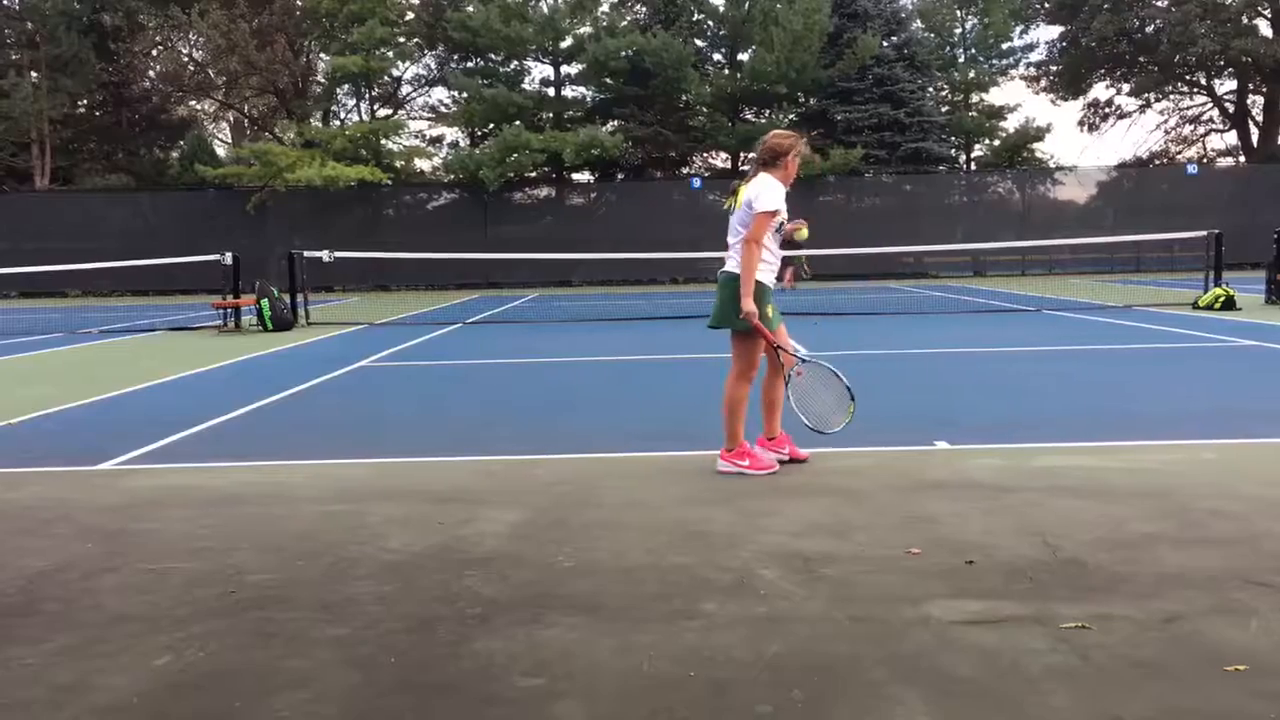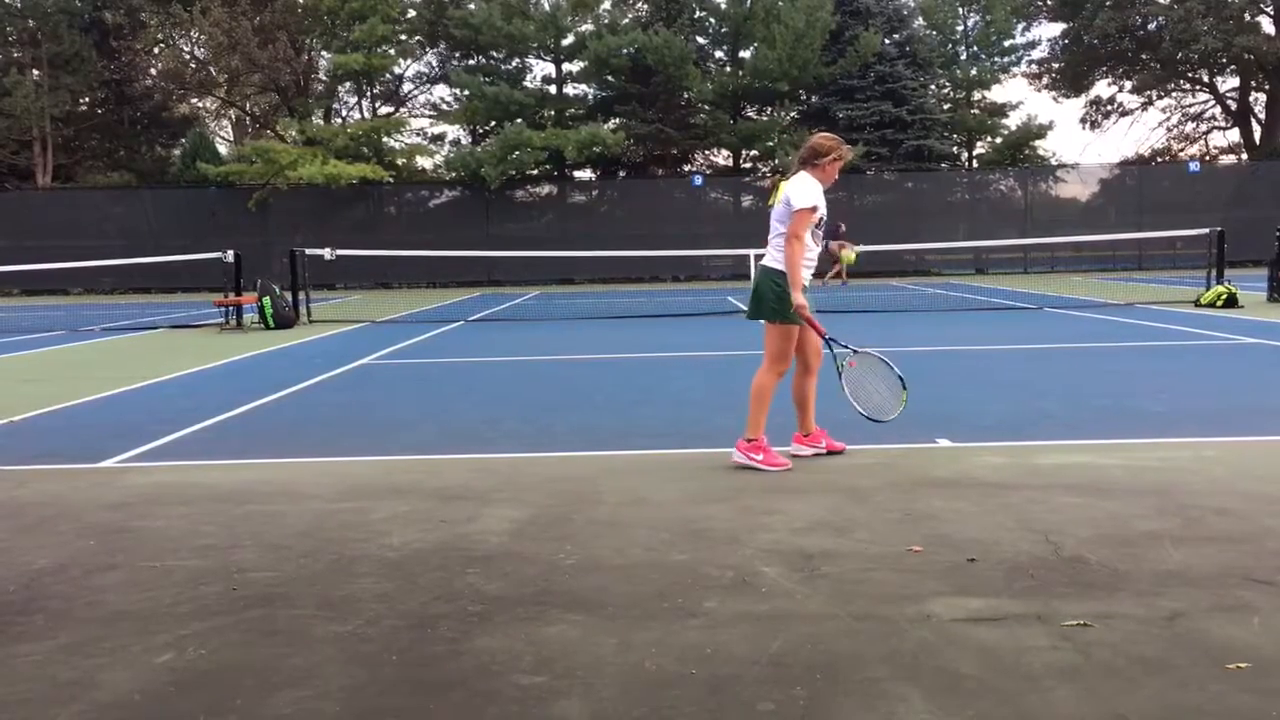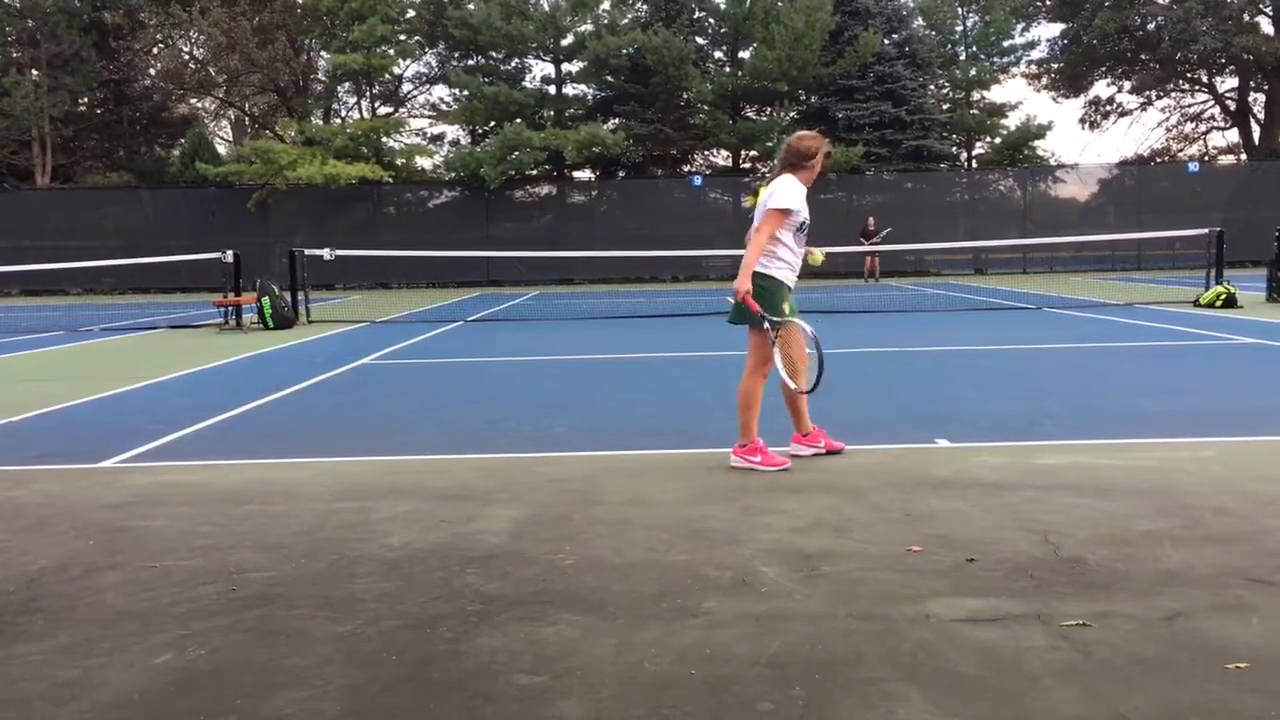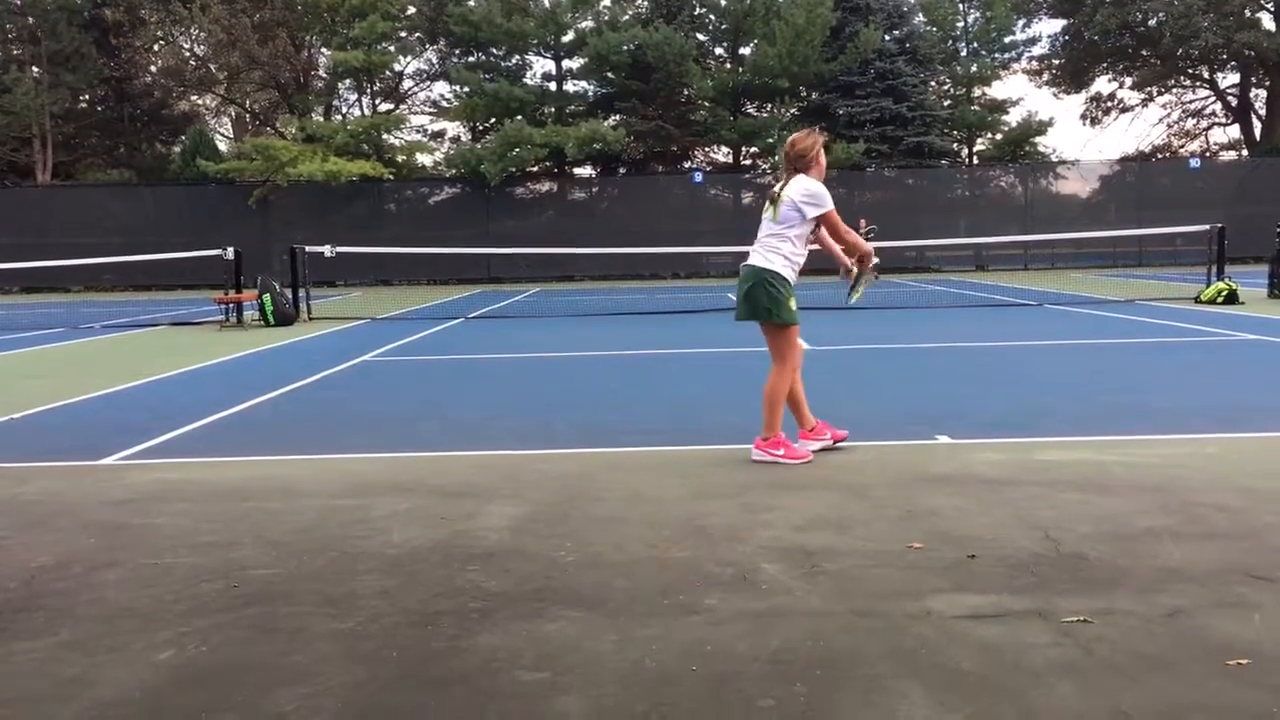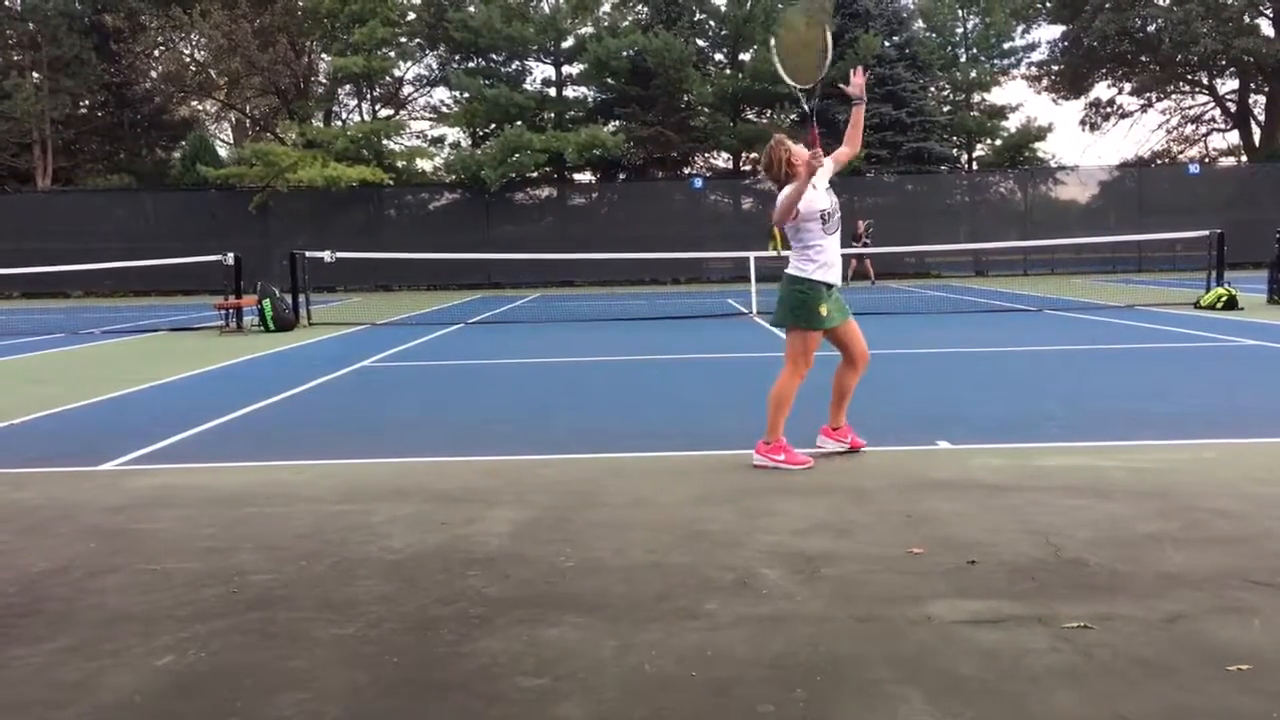
dt=1s
person 1, frame 1
left shoulder: (754, 186)
right shoulder: (770, 187)
right elbow: (751, 243)
left wrist: (783, 233)
right wrist: (747, 296)
left hip: (754, 288)
right hip: (750, 289)
left knee: (783, 359)
right knee: (745, 372)
left ankle: (772, 439)
right ankle: (732, 452)
person 1, frame 2
left shoulder: (799, 184)
right shoulder: (808, 186)
right elbow: (794, 240)
right wrist: (796, 291)
left hip: (784, 281)
right hip: (781, 282)
left knee: (811, 359)
right knee: (775, 365)
left ankle: (807, 435)
right ankle: (751, 444)
person 1, frame 3
left shoulder: (787, 186)
right shoulder: (789, 187)
left elbow: (763, 237)
right elbow: (761, 232)
left wrist: (802, 251)
right wrist: (745, 275)
left hip: (777, 284)
right hip: (768, 283)
right knee: (760, 366)
left ankle: (805, 436)
right ankle: (746, 448)
person 1, frame 4
left shoulder: (790, 188)
right shoulder: (811, 188)
left elbow: (819, 234)
right elbow: (842, 233)
left wrist: (844, 260)
right wrist: (866, 251)
left hip: (762, 276)
right hip: (770, 278)
left knee: (791, 361)
right knee: (785, 363)
left ankle: (810, 430)
right ankle: (769, 441)
person 1, frame 5
left shoulder: (820, 175)
right shoulder: (793, 193)
left elbow: (851, 147)
right elbow: (782, 217)
left wrist: (858, 101)
right wrist: (804, 181)
left hip: (826, 288)
right hip: (807, 286)
left knee: (858, 356)
right knee: (797, 367)
left ankle: (835, 429)
right ankle: (770, 446)
